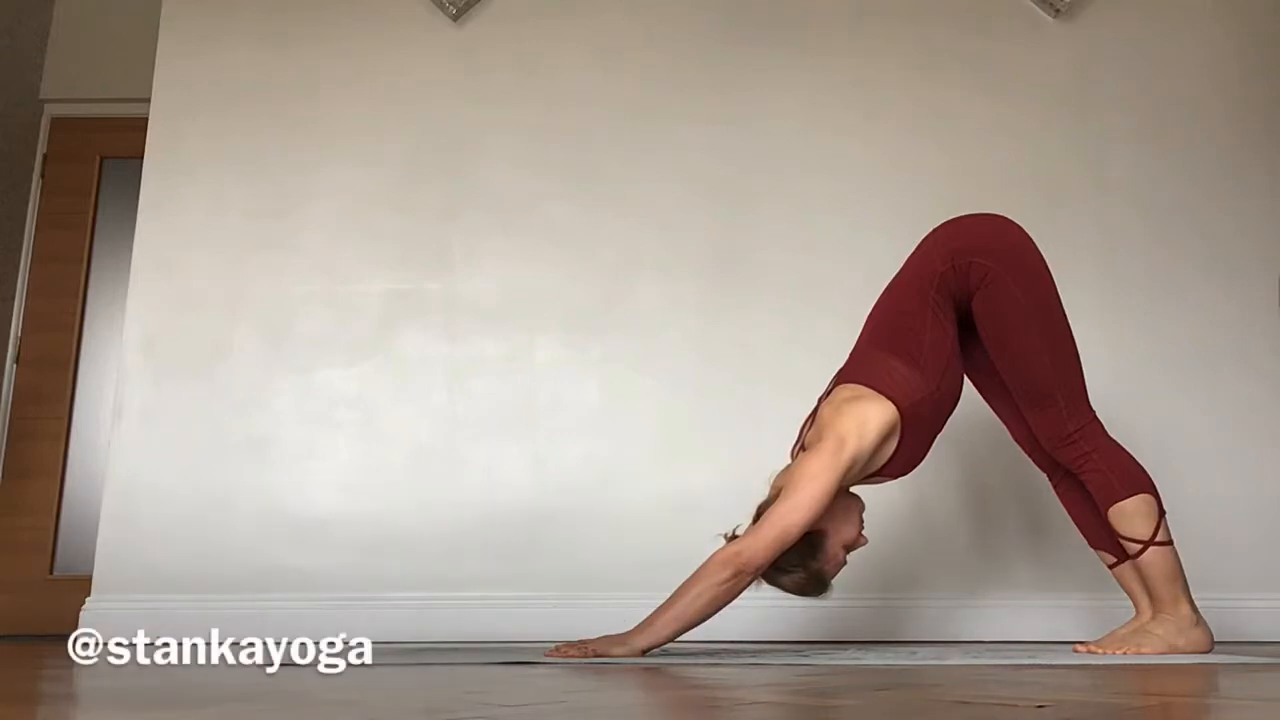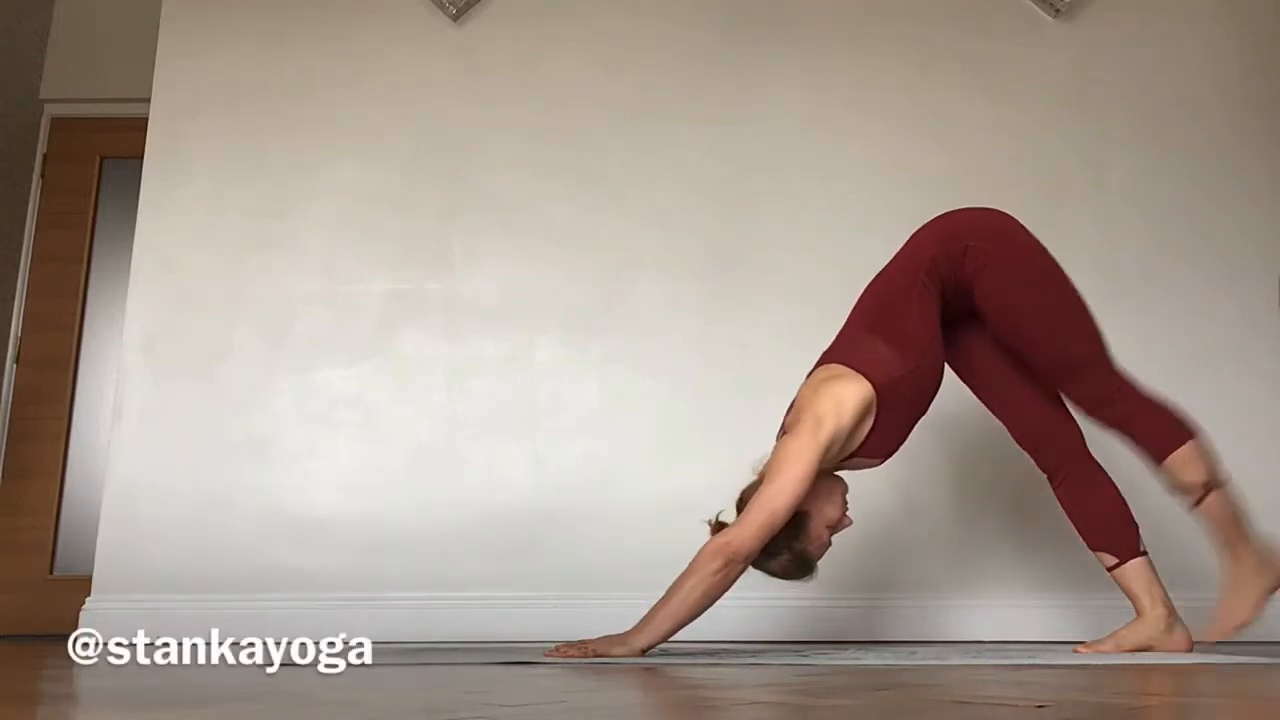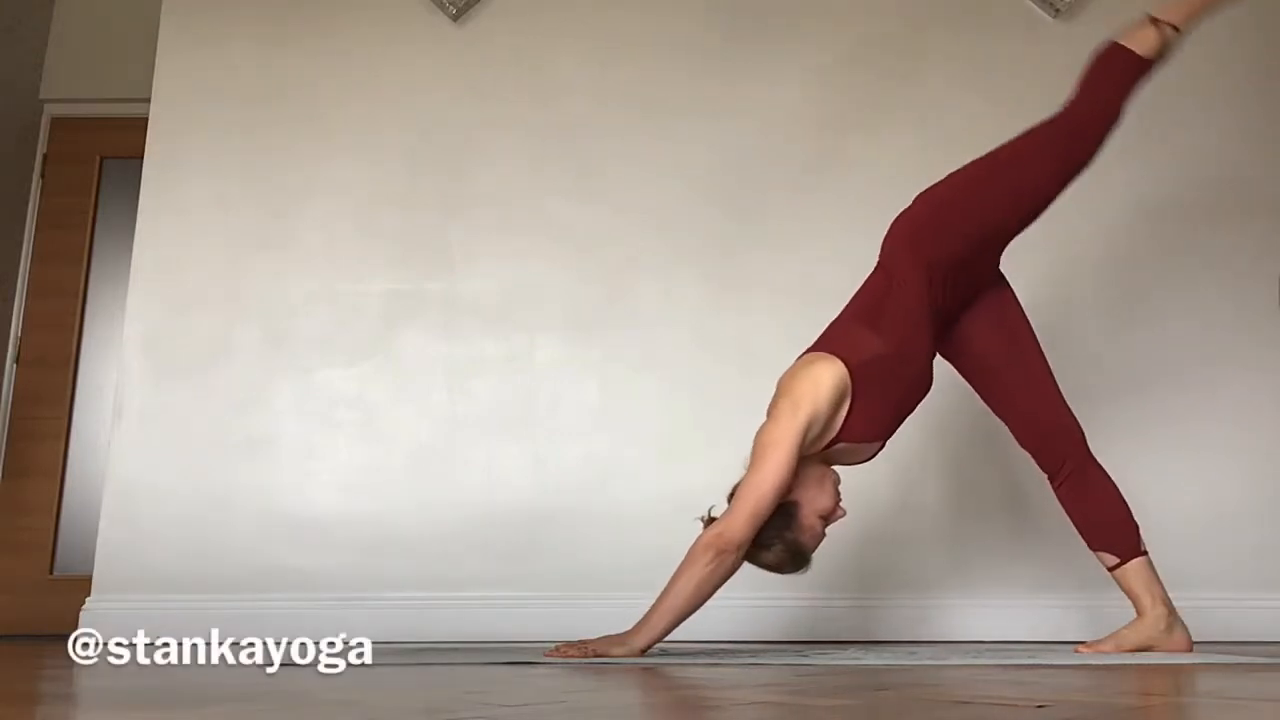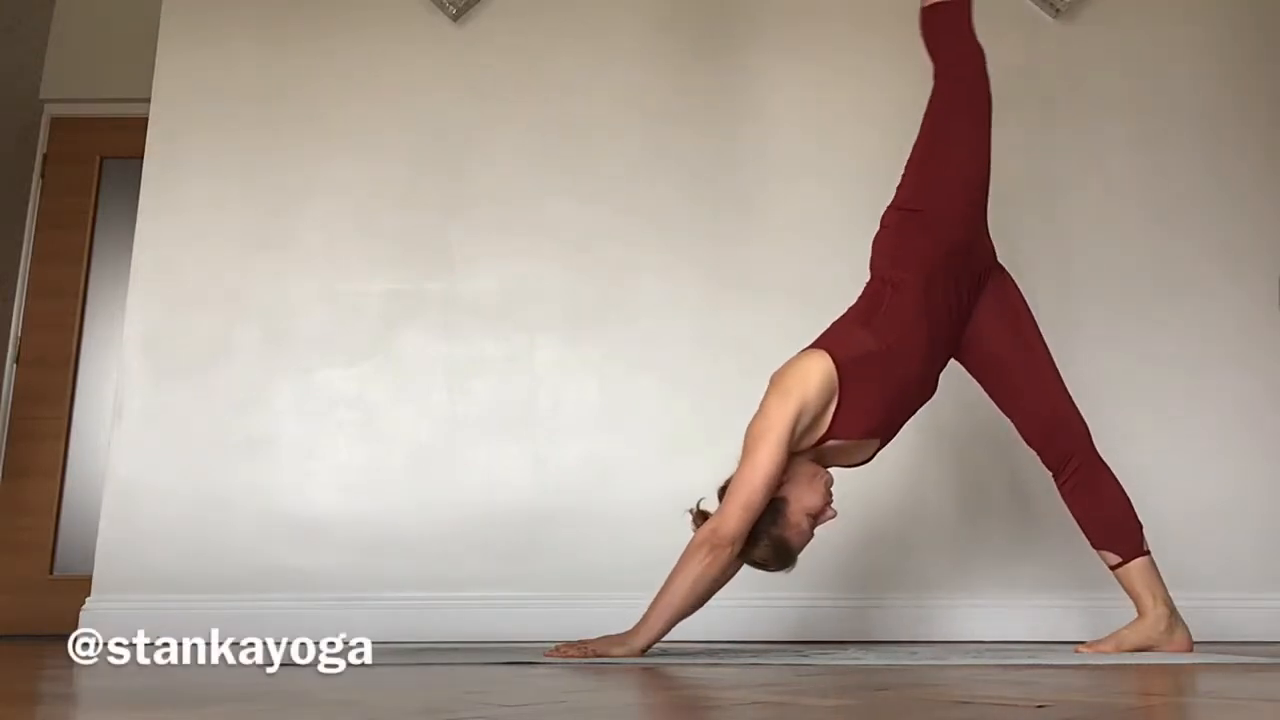
dt=0.7s
person 1, frame 1
left shoulder: (833, 457)
right shoulder: (815, 470)
left elbow: (739, 561)
right elbow: (741, 563)
left wrist: (634, 641)
right wrist: (635, 639)
left hip: (978, 260)
right hip: (959, 291)
left knee: (1071, 436)
right knee: (1055, 453)
left ankle: (1179, 616)
right ankle: (1151, 612)
person 1, frame 2
left shoulder: (812, 441)
right shoulder: (805, 457)
left elbow: (729, 550)
right elbow: (734, 550)
left wrist: (636, 639)
right wrist: (636, 639)
left hip: (968, 252)
right hip: (953, 295)
left knee: (1099, 386)
right knee: (1054, 448)
right ankle: (1158, 618)
person 1, frame 3
left shoulder: (797, 420)
left elbow: (725, 539)
right elbow: (728, 545)
left wrist: (636, 638)
right wrist: (637, 638)
left hip: (938, 255)
right hip: (949, 294)
left knee: (1079, 126)
right knee: (1057, 445)
right ankle: (1158, 619)
person 1, frame 4
left shoulder: (791, 407)
left elbow: (719, 539)
right elbow: (724, 543)
left wrist: (637, 638)
left hip: (932, 260)
right hip: (939, 288)
right knee: (1063, 445)
